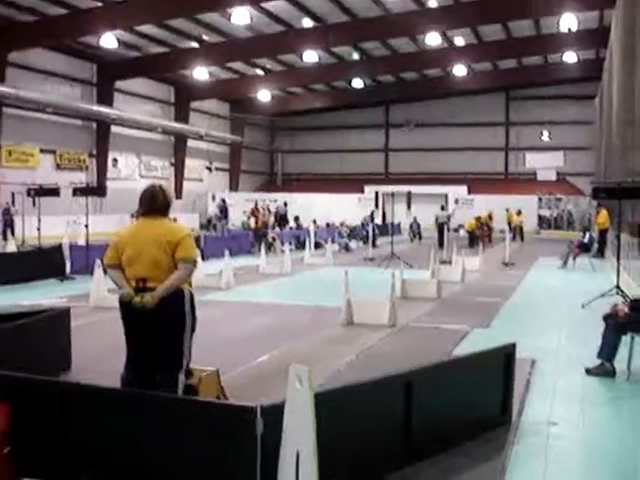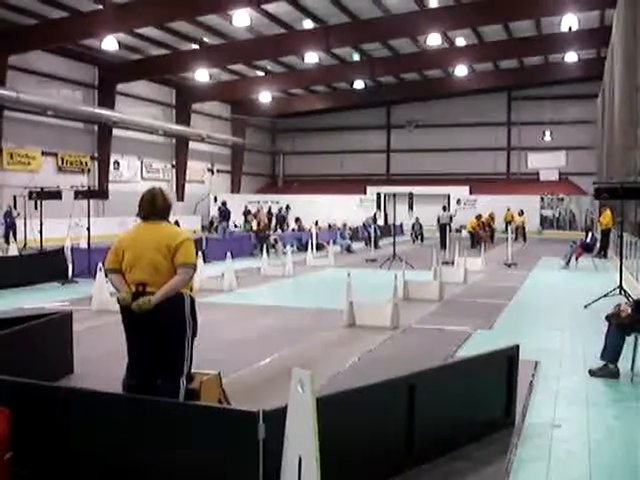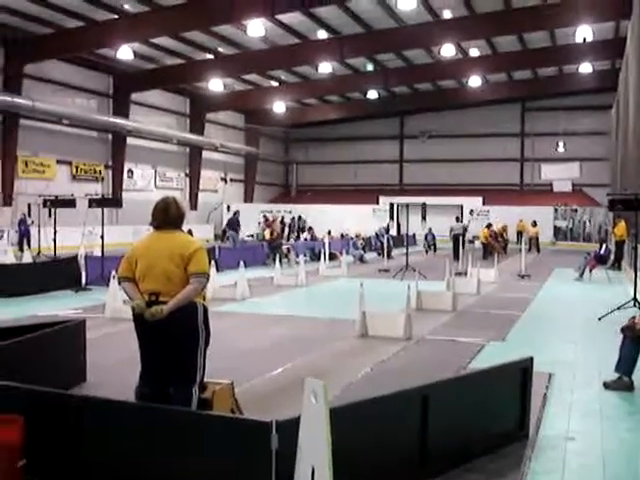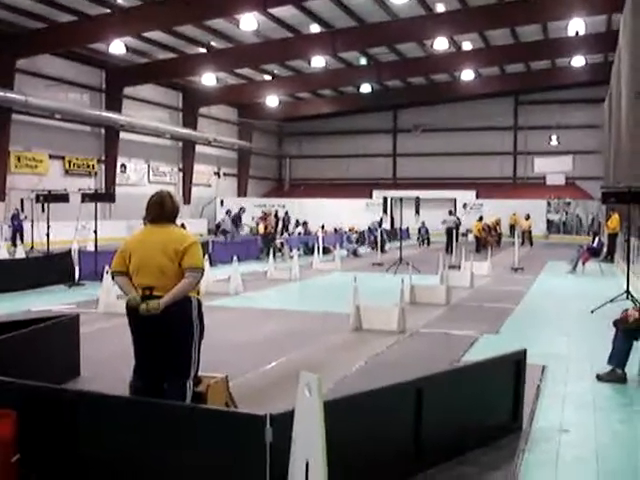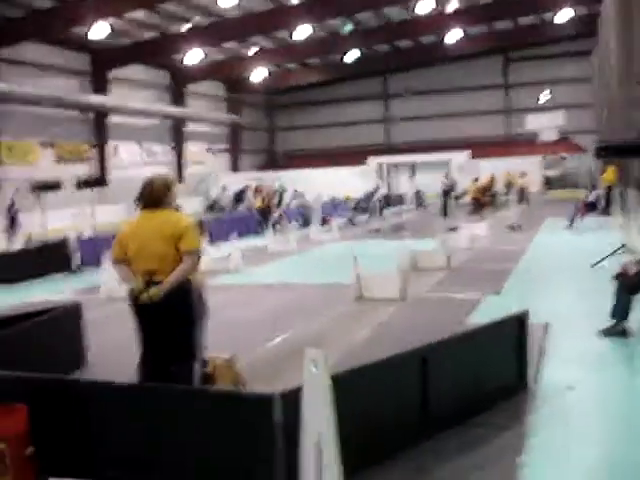
dt=0.7s
person 1, frame 1
left shoulder: (125, 233)
right shoulder: (178, 232)
left elbow: (111, 265)
right elbow: (186, 268)
left wrist: (126, 288)
right wrist: (158, 293)
left hip: (133, 303)
right hip: (170, 302)
left knee: (136, 361)
right knee: (172, 364)
person 1, frame 2
left shoulder: (125, 237)
right shoulder: (178, 236)
left elbow: (112, 270)
right elbow: (185, 274)
left wrist: (125, 292)
right wrist: (156, 298)
left hip: (134, 307)
right hip: (171, 306)
left knee: (138, 365)
right knee: (173, 369)
person 1, frame 3
left shoulder: (139, 246)
right shoulder: (191, 245)
left elbow: (125, 278)
right elbow: (198, 283)
left wrist: (138, 300)
right wrist: (169, 307)
left hip: (147, 317)
right hip: (184, 315)
left knee: (150, 374)
right knee: (185, 378)
person 1, frame 4
left shoulder: (132, 240)
right shoulder: (185, 240)
left elbow: (118, 272)
right elbow: (193, 277)
left wrist: (133, 295)
right wrist: (164, 302)
left hip: (141, 310)
right hip: (177, 310)
left knee: (144, 368)
right knee: (180, 372)
person 1, frame 5
left shoulder: (129, 227)
right shoulder: (181, 222)
left elbow: (119, 260)
right elbow: (191, 260)
left wrist: (135, 283)
right wrist: (166, 286)
left hip: (144, 296)
right hip: (177, 293)
left knee: (152, 350)
right knee: (185, 352)
